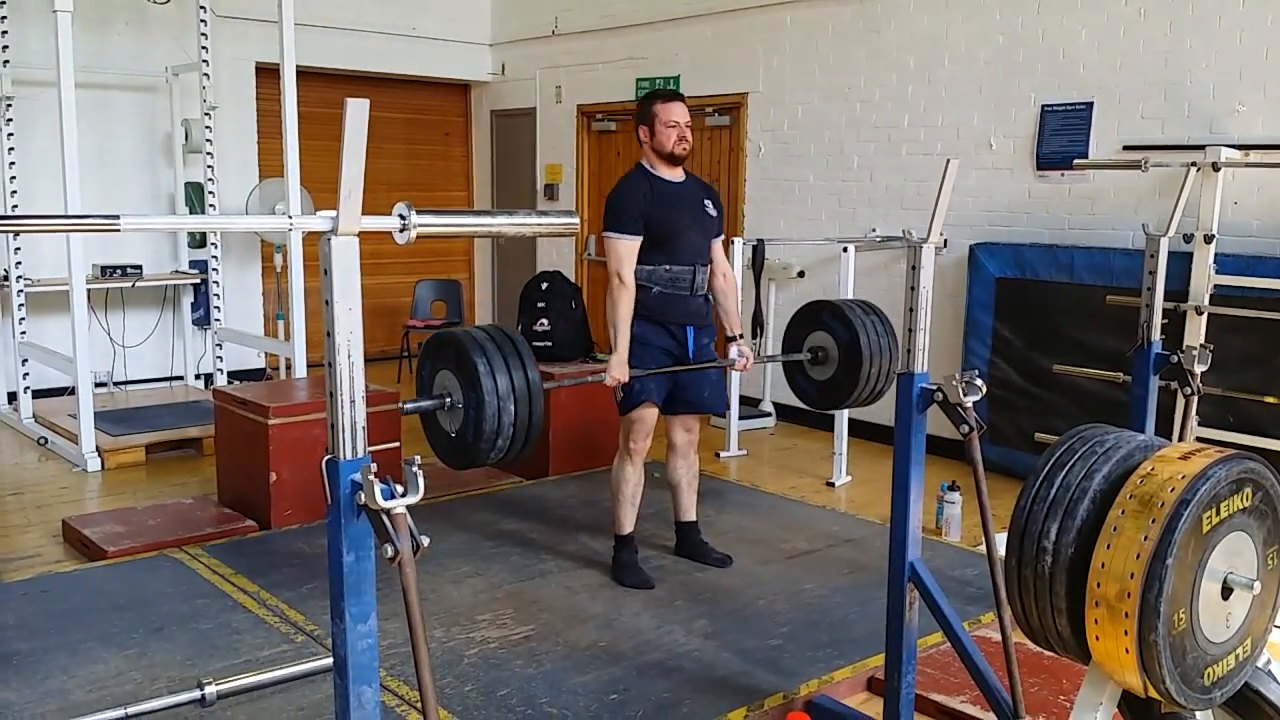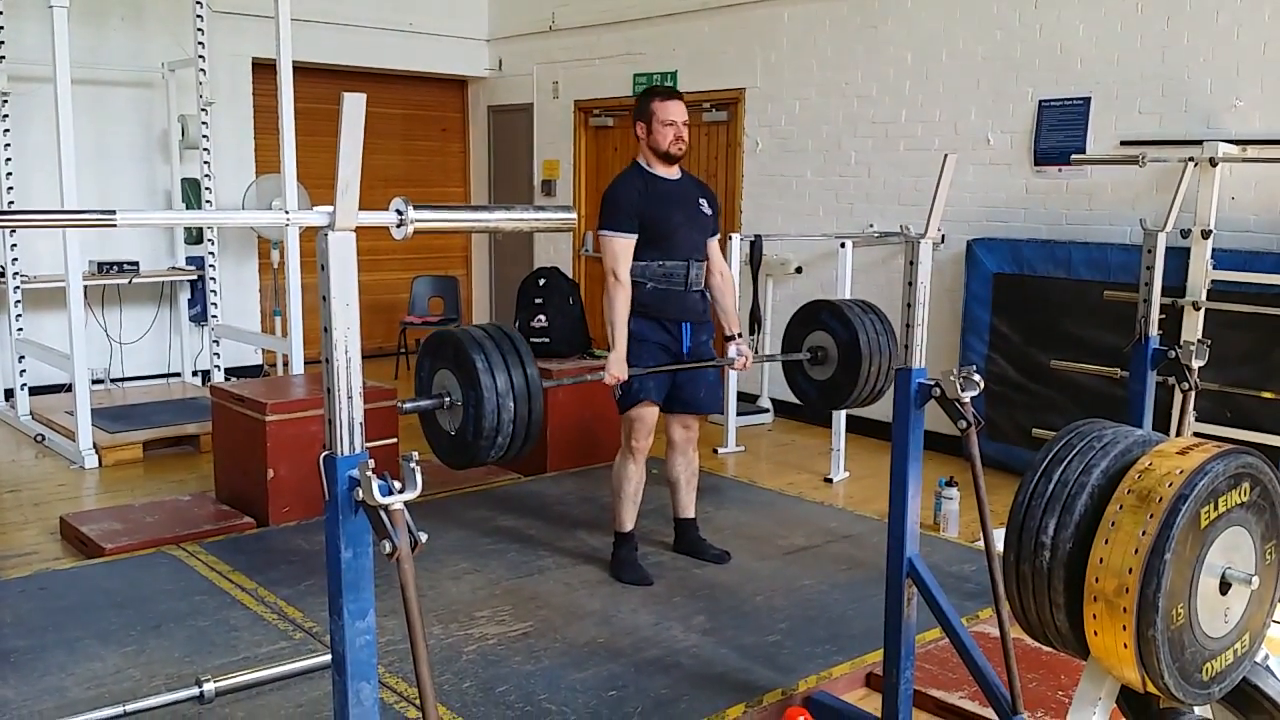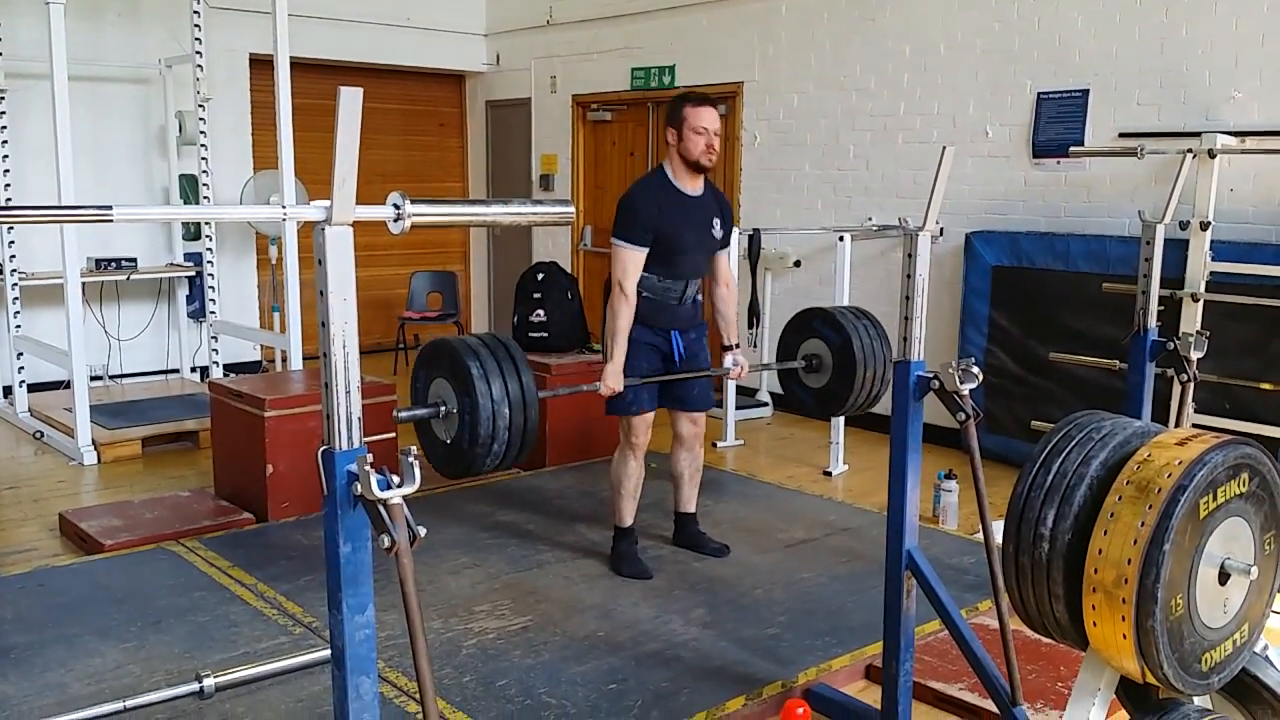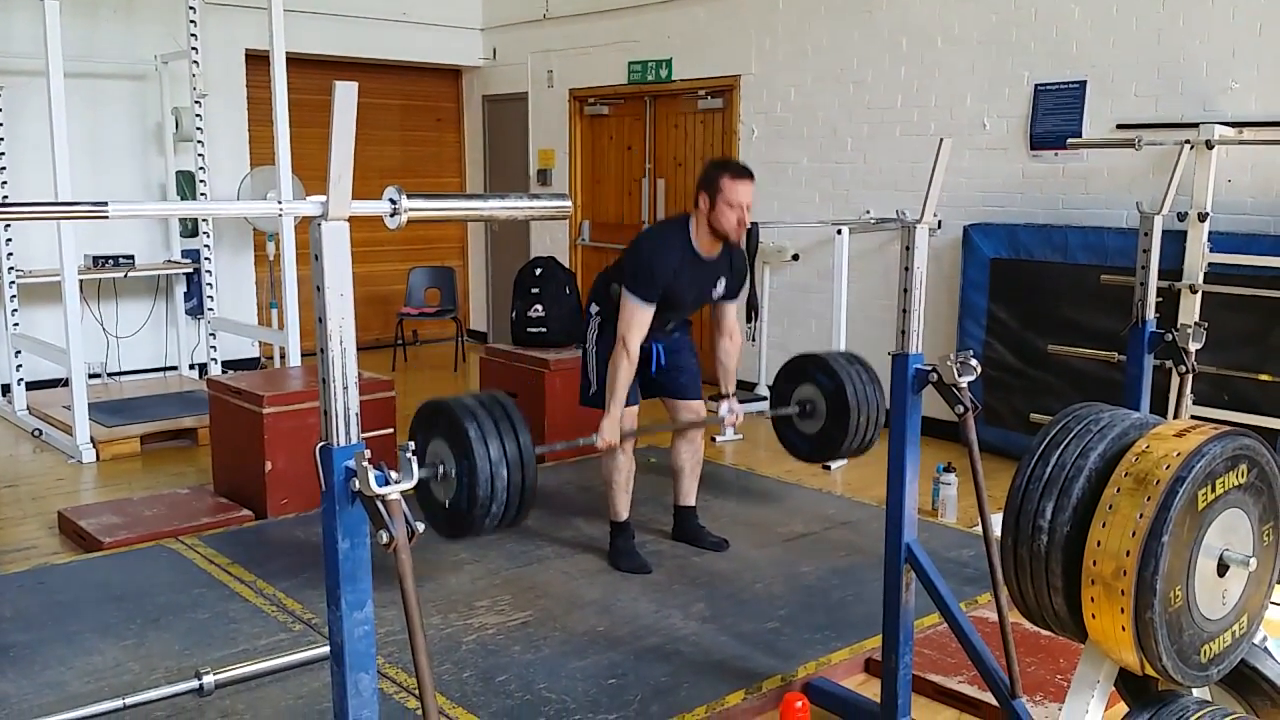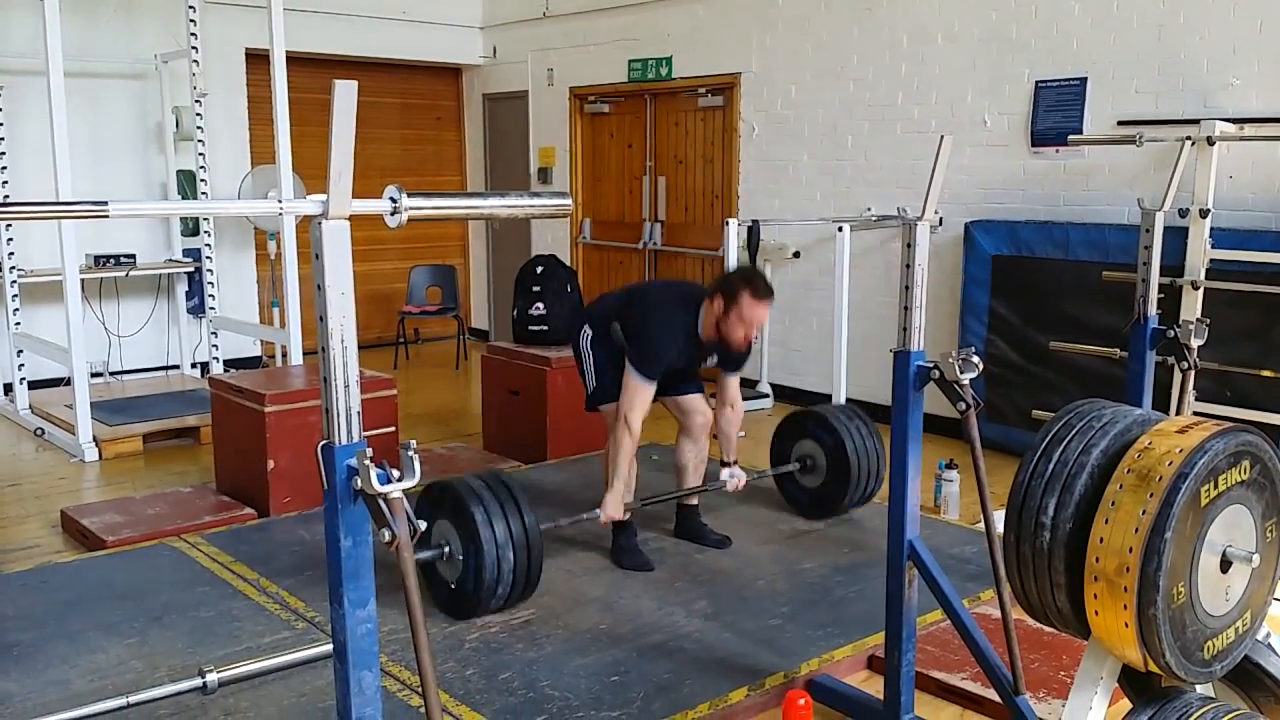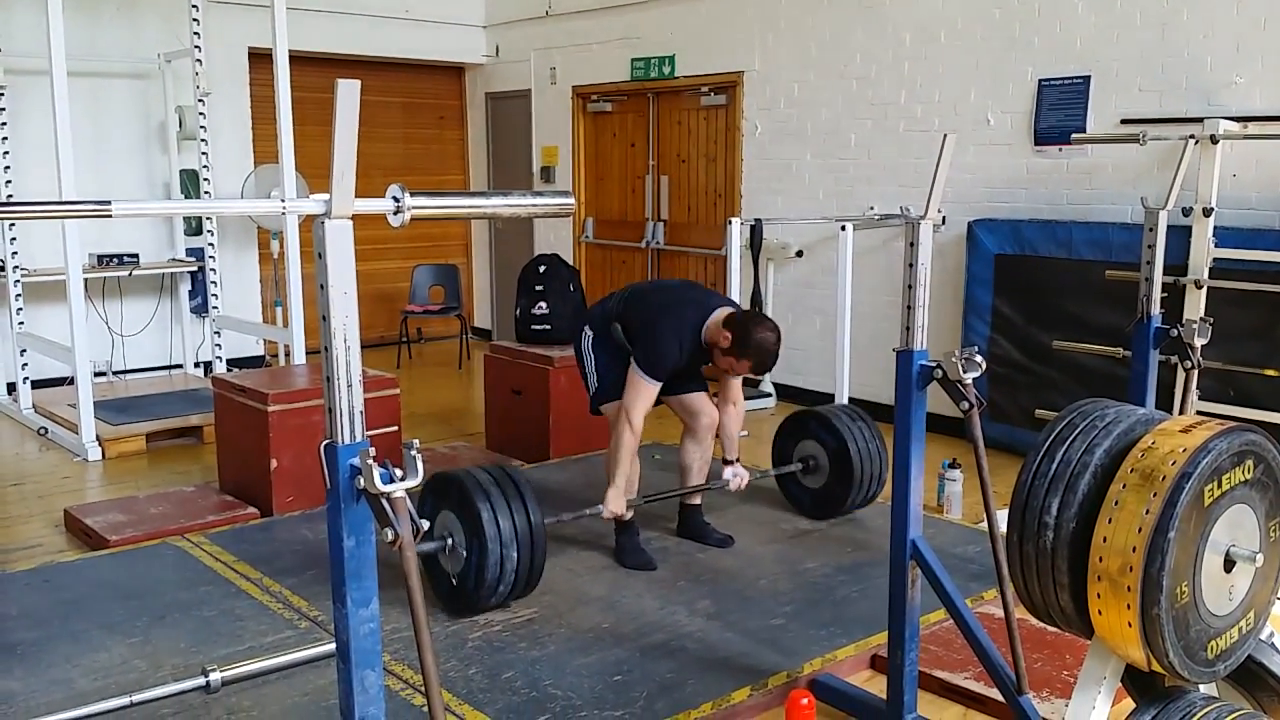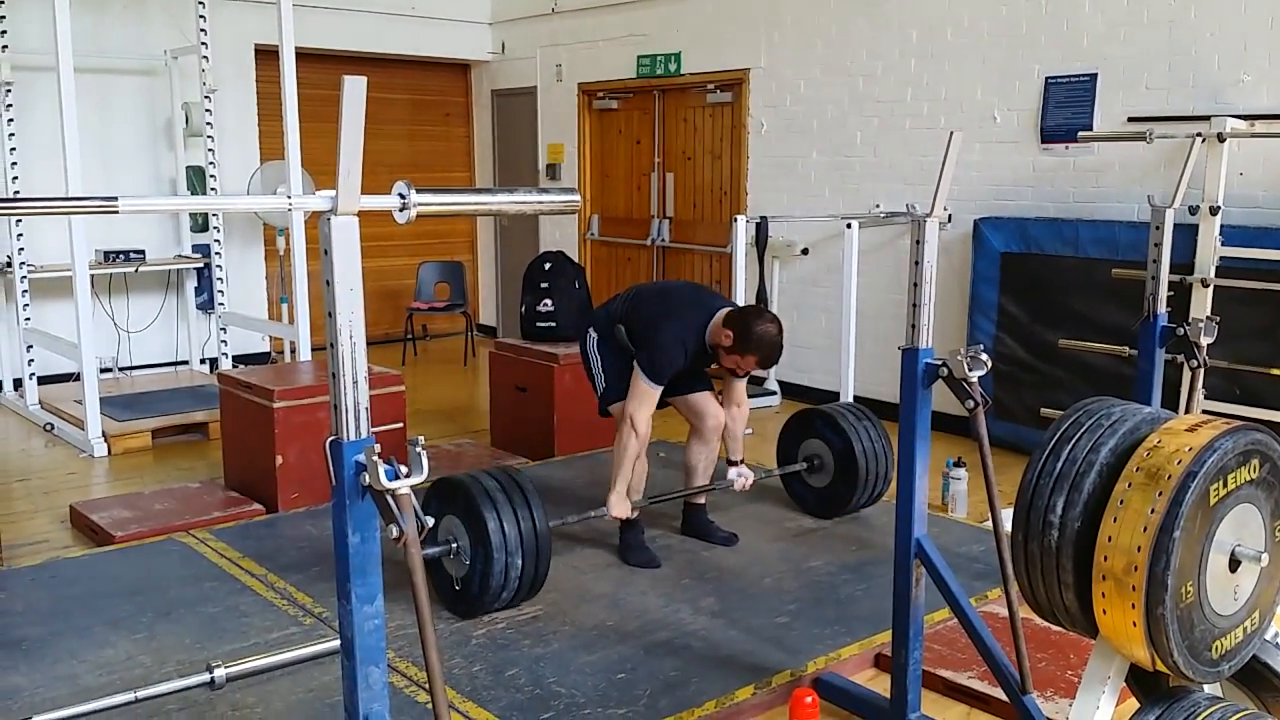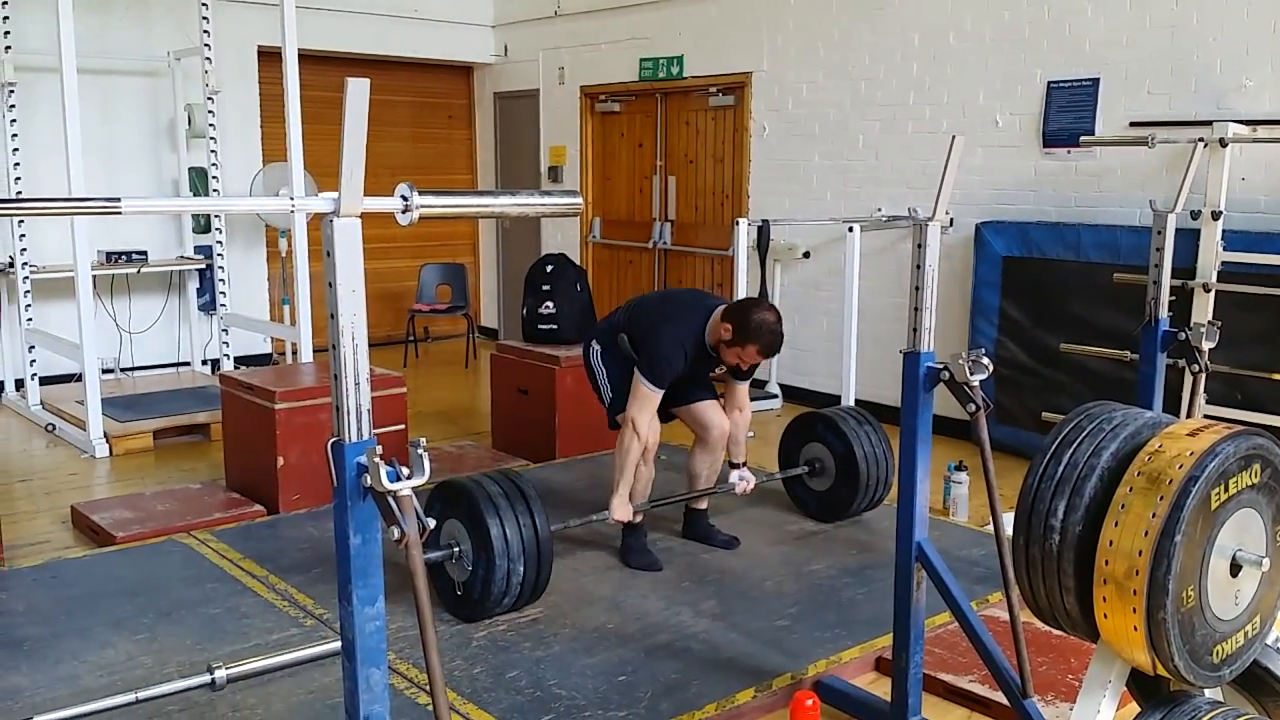
dt=0.2s
person 1, frame 1
left shoulder: (704, 194)
right shoulder: (631, 192)
left elbow: (720, 271)
right elbow: (621, 277)
left wrist: (735, 336)
right wrist: (620, 353)
left hip: (697, 331)
right hip: (648, 332)
left knee: (685, 437)
right knee: (637, 442)
left ankle: (688, 535)
right ankle: (624, 550)
person 1, frame 2
left shoulder: (700, 193)
right shoulder: (627, 191)
left elbow: (717, 270)
right elbow: (617, 274)
left wrist: (734, 334)
right wrist: (618, 351)
left hip: (695, 330)
right hip: (645, 330)
left knee: (685, 436)
right knee: (639, 439)
left ankle: (686, 531)
right ankle: (624, 547)
person 1, frame 3
left shoulder: (717, 205)
right shoulder: (645, 199)
left elbow: (723, 281)
right elbow: (624, 286)
left wrist: (731, 345)
right wrist: (615, 360)
left hip: (688, 328)
right hip: (639, 330)
left knee: (692, 431)
right knee: (637, 436)
left ankle: (687, 526)
right ankle: (623, 540)
person 1, frame 4
left shoulder: (733, 261)
right shoulder: (658, 251)
left elbow: (728, 333)
right elbow: (628, 342)
left wrist: (729, 395)
right wrist: (611, 417)
left hip: (669, 328)
right hip: (613, 323)
left knee: (693, 422)
right knee: (624, 432)
left ankle: (686, 520)
right ankle: (620, 535)
person 1, frame 5
left shoulder: (735, 337)
right shoulder: (665, 330)
left elbow: (729, 402)
right elbow: (631, 419)
left wrist: (730, 462)
right wrist: (614, 492)
right hip: (605, 335)
left knee: (699, 417)
right knee: (622, 425)
left ankle: (689, 519)
right ankle: (624, 536)
person 1, frame 6
left shoulder: (737, 328)
right shoulder: (671, 335)
left elbow: (731, 401)
right elbow: (632, 414)
left wrist: (731, 462)
right wrist: (616, 490)
left hip: (647, 341)
right hip: (605, 337)
left knee: (705, 417)
right knee: (630, 430)
left ankle: (690, 516)
right ankle: (626, 531)
person 1, frame 7
left shoulder: (744, 333)
right shoulder: (673, 339)
left elbow: (736, 404)
right elbow: (636, 418)
left wrist: (736, 463)
right wrist: (618, 493)
left hip: (665, 341)
right hip: (610, 340)
left knee: (711, 419)
right knee: (639, 430)
left ankle: (694, 514)
right ankle: (630, 530)
person 1, frame 8
left shoulder: (744, 340)
right shoulder: (673, 341)
left elbow: (738, 407)
right elbow: (637, 422)
left wrist: (738, 466)
right wrist: (620, 497)
right hip: (614, 353)
left knee: (716, 428)
right knee: (648, 437)
left ankle: (696, 519)
right ankle: (633, 533)
